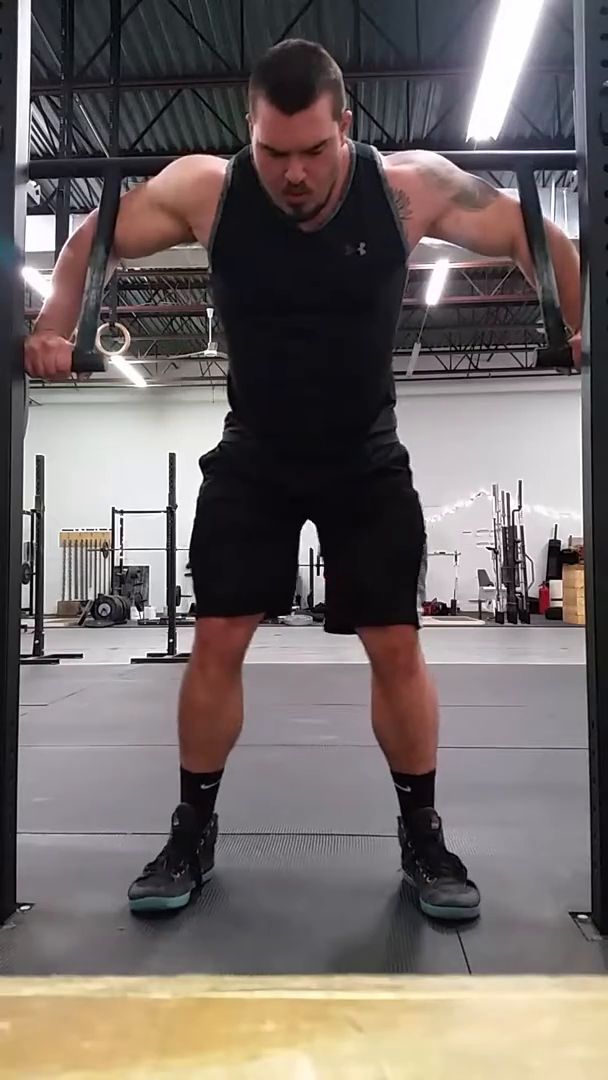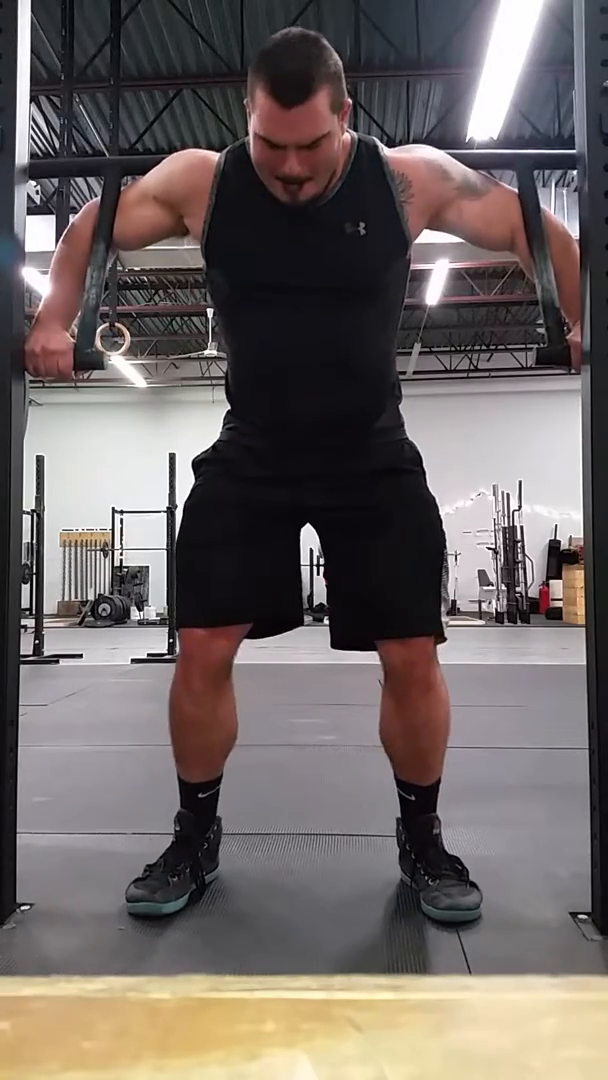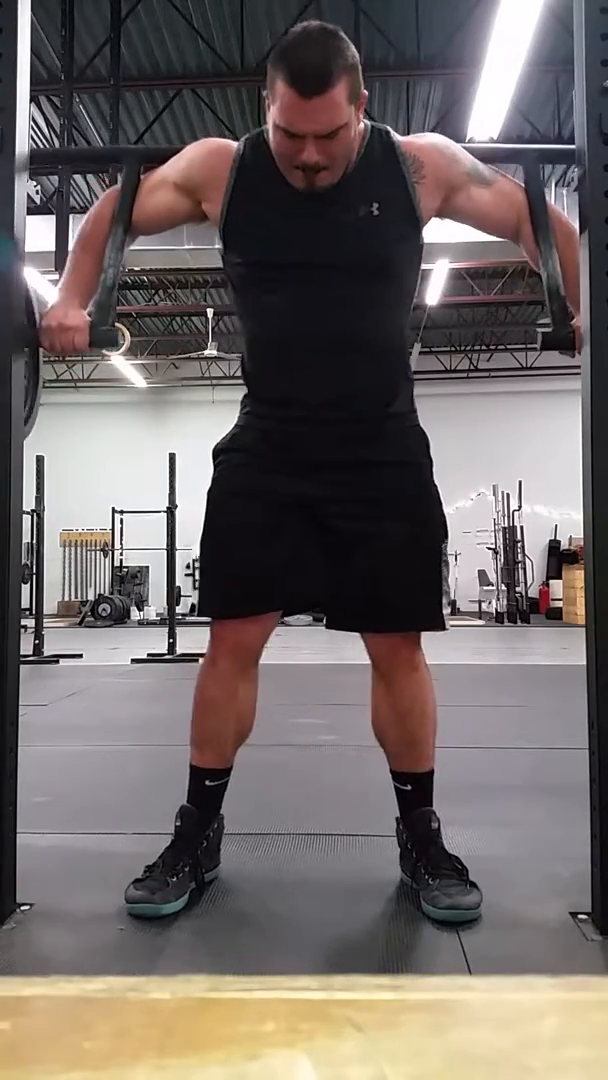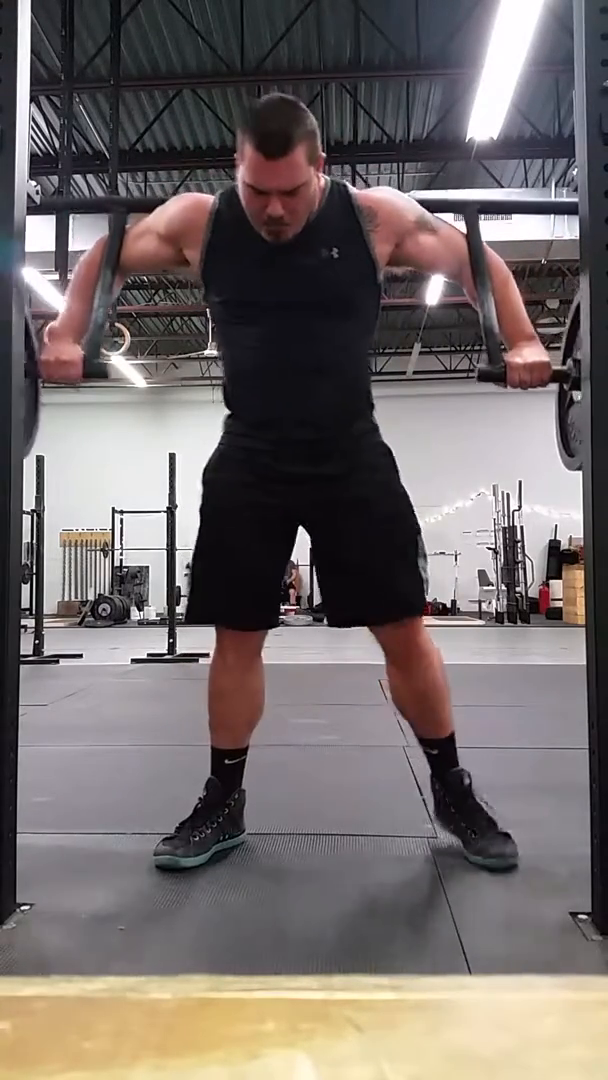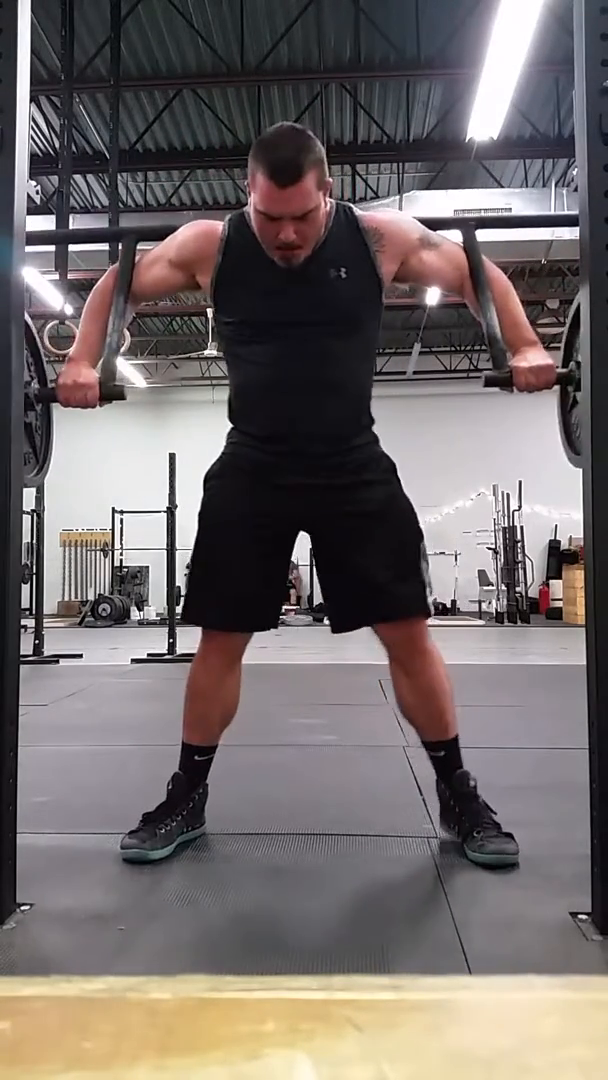
dt=1s
person 1, frame 1
left shoulder: (410, 186)
right shoulder: (205, 189)
left elbow: (533, 238)
right elbow: (96, 239)
left wrist: (578, 330)
right wrist: (55, 329)
left hip: (368, 463)
right hip: (251, 459)
left knee: (396, 646)
right knee: (217, 640)
left ankle: (422, 836)
right ankle: (191, 835)
person 1, frame 2
left shoulder: (410, 179)
right shoulder: (200, 182)
left elbow: (537, 233)
right elbow: (89, 230)
left wrist: (581, 325)
right wrist: (54, 323)
left hip: (374, 463)
right hip: (248, 459)
left knee: (412, 658)
right knee: (202, 653)
left ankle: (422, 838)
right ankle: (195, 837)
person 1, frame 3
left shoulder: (421, 165)
right shoulder: (218, 168)
left elbow: (537, 221)
right elbow: (111, 215)
left wrist: (582, 309)
right wrist: (71, 302)
left hip: (383, 453)
right hip: (266, 449)
left knee: (397, 646)
right knee: (232, 640)
left ankle: (419, 836)
right ankle: (197, 834)
person 1, frame 4
left shoulder: (376, 216)
right shoulder: (198, 220)
left elbow: (475, 261)
right elbow: (105, 259)
left wrist: (521, 342)
right wrist: (67, 337)
left hip: (353, 460)
right hip: (249, 462)
left knee: (403, 631)
right knee: (236, 636)
left ankle: (454, 793)
right ankle: (223, 801)
person 1, frame 5
left shoulder: (379, 236)
right shoulder: (208, 245)
left elbow: (475, 274)
right elbow: (118, 285)
left wrist: (524, 347)
right wrist: (83, 362)
left hip: (355, 469)
right hip: (253, 471)
left knee: (407, 632)
right knee: (221, 637)
left ankle: (460, 798)
right ankle: (186, 797)
